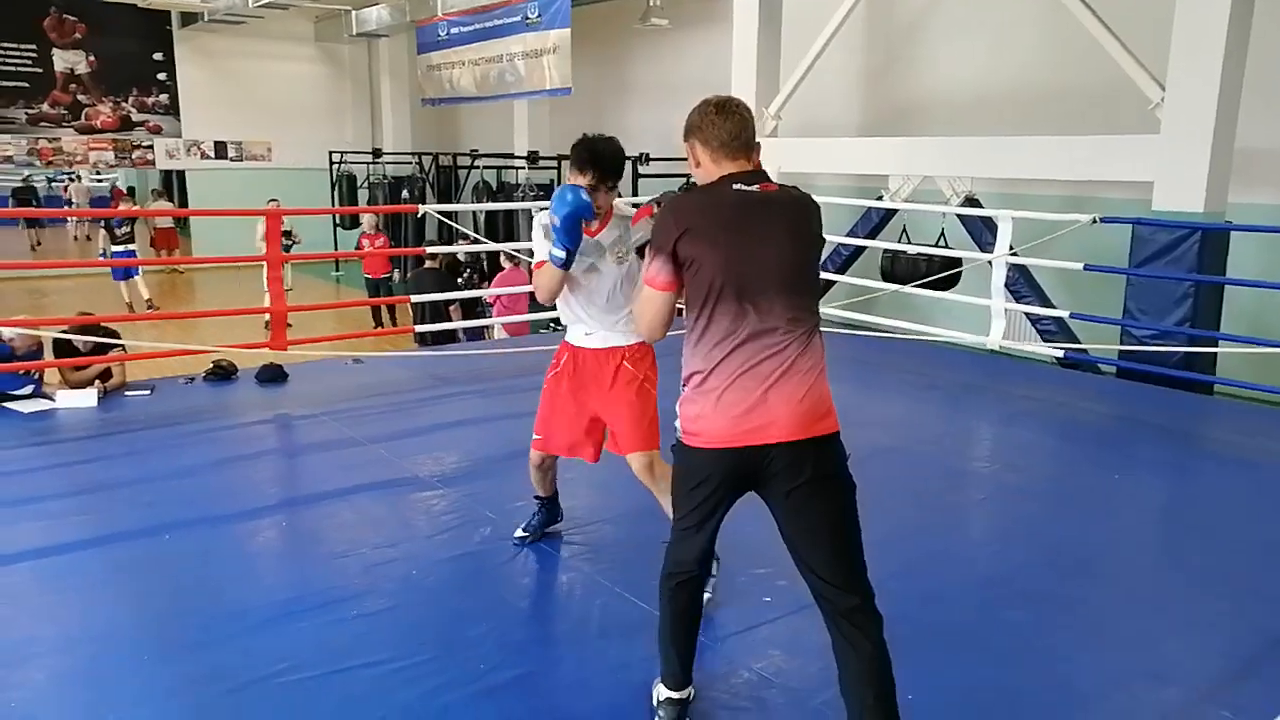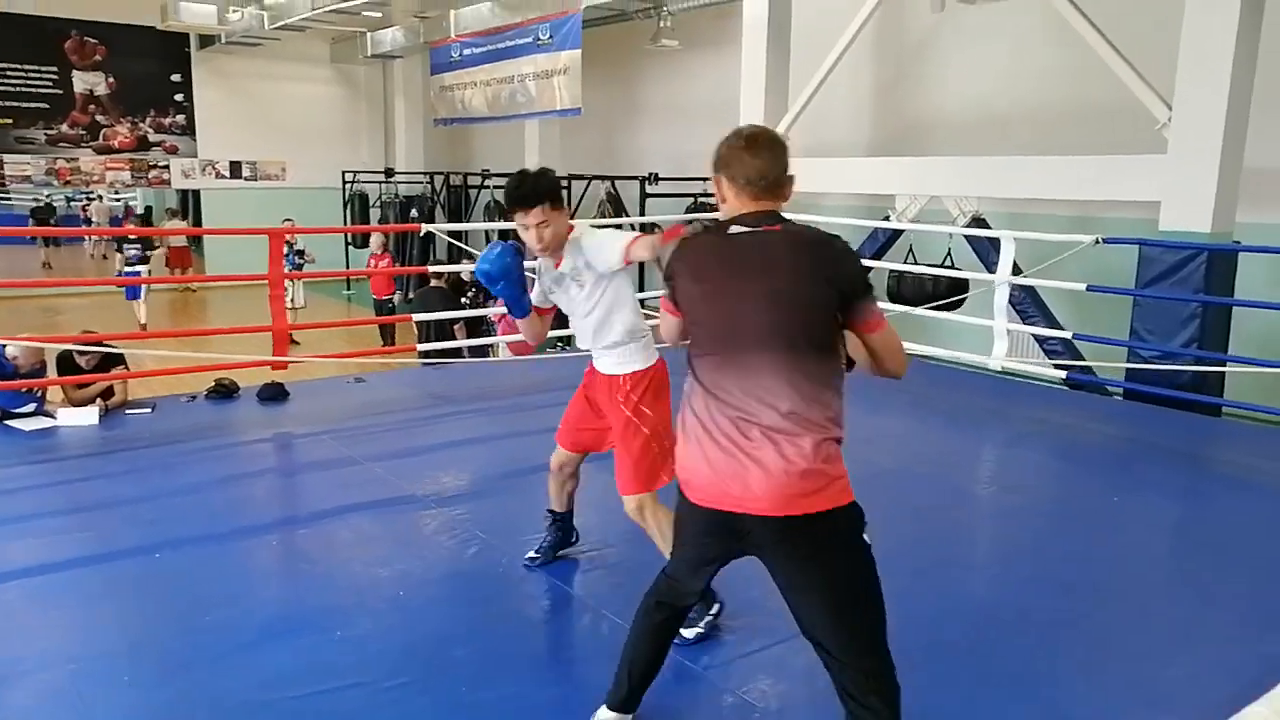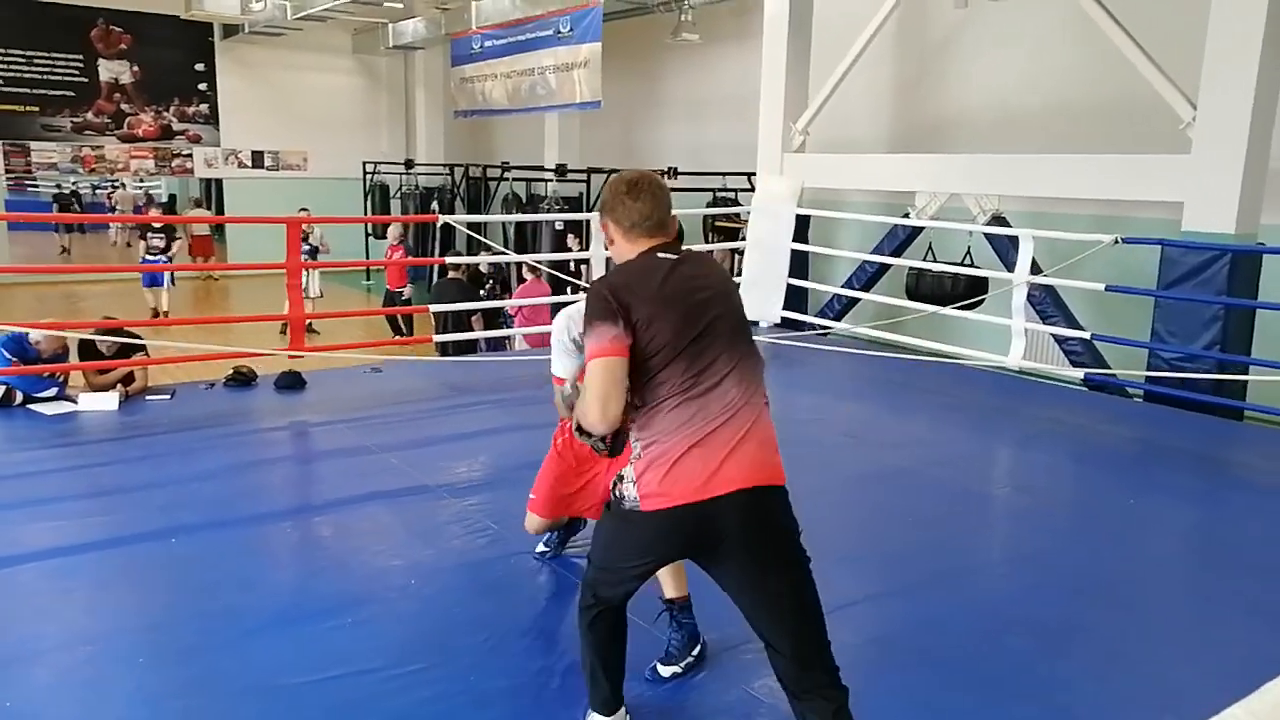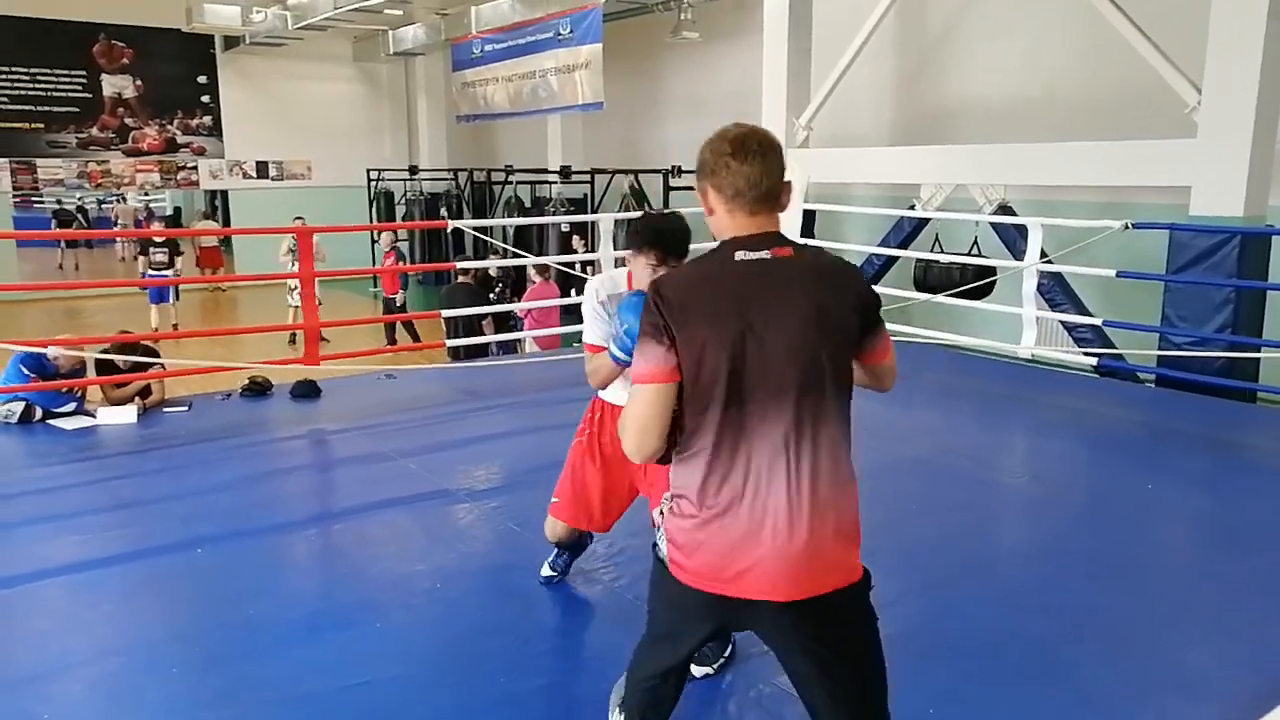
dt=0.4s
person 1, frame 1
left shoulder: (680, 215)
right shoulder: (802, 210)
left elbow: (648, 327)
left hip: (711, 431)
right hip: (803, 432)
left knee: (684, 565)
right knee: (848, 601)
person 1, frame 2
left shoulder: (688, 256)
right shoulder: (829, 254)
left elbow: (669, 333)
right elbow: (893, 364)
left hip: (708, 486)
right hip: (805, 498)
left knee: (674, 591)
person 1, frame 3
left shoulder: (608, 293)
right shoulder: (714, 275)
left elbow: (602, 414)
left wrist: (581, 414)
left hip: (659, 496)
right hip: (753, 491)
left knee: (600, 594)
person 1, frame 4
left shoulder: (672, 297)
right shoulder: (841, 281)
left elbow: (642, 445)
right elbow: (882, 378)
left hip: (697, 556)
right hip: (816, 569)
left knee: (660, 658)
person 2, frame 1
left shoulder: (636, 225)
right shoulder: (550, 222)
right elbow: (545, 294)
right wrist: (565, 240)
left hip: (627, 356)
right hip: (574, 354)
left knee: (643, 461)
right knee: (540, 457)
right ankle: (547, 510)
person 2, frame 2
left shoulder: (594, 242)
right shoulder: (546, 267)
left elbow: (650, 247)
right elbow: (534, 336)
right wrist: (509, 292)
left hip: (636, 378)
right hip: (600, 375)
left knee: (638, 502)
right knee: (563, 461)
left ankle: (700, 594)
right ankle: (561, 531)
person 2, frame 3
right shoulder: (571, 322)
right elbow: (567, 407)
right wrist: (585, 386)
right knee: (536, 522)
left ankle: (684, 628)
right ankle: (567, 520)
person 2, frame 4
right shoulder: (603, 289)
right elbow: (596, 377)
right wrist: (624, 348)
right hip: (610, 416)
right knee: (557, 530)
left ankle: (713, 629)
right ankle: (573, 543)
